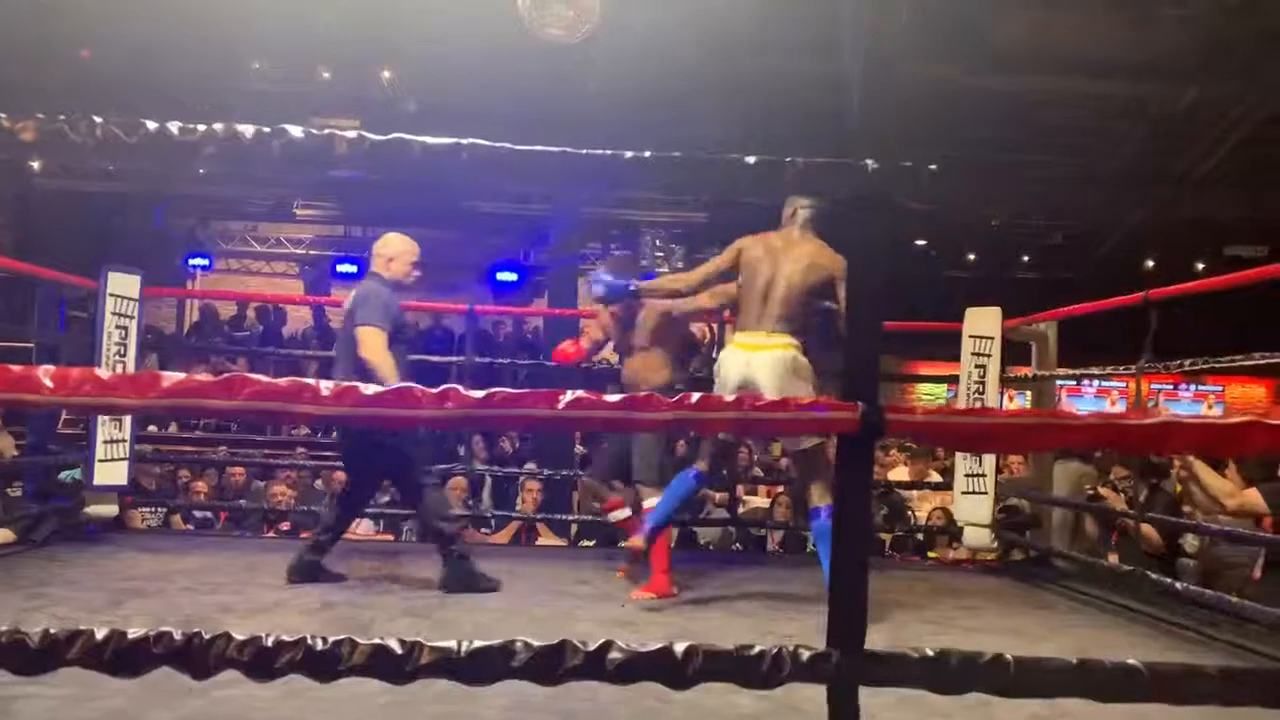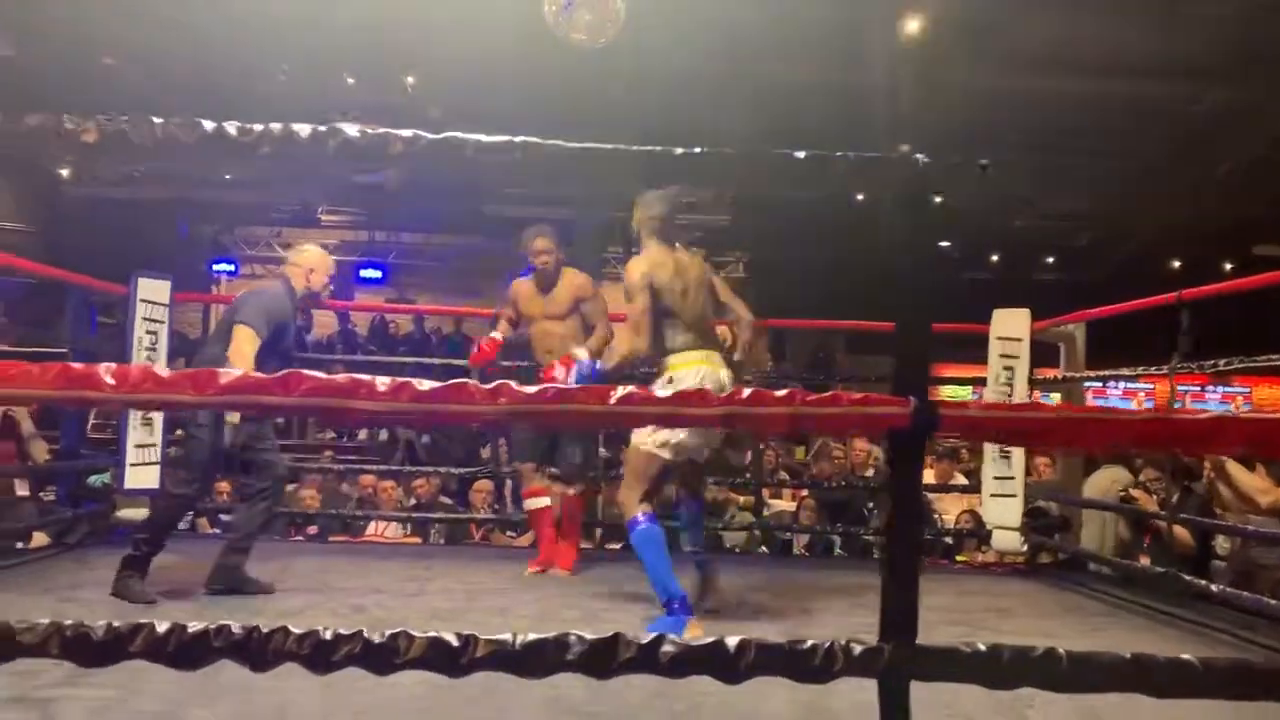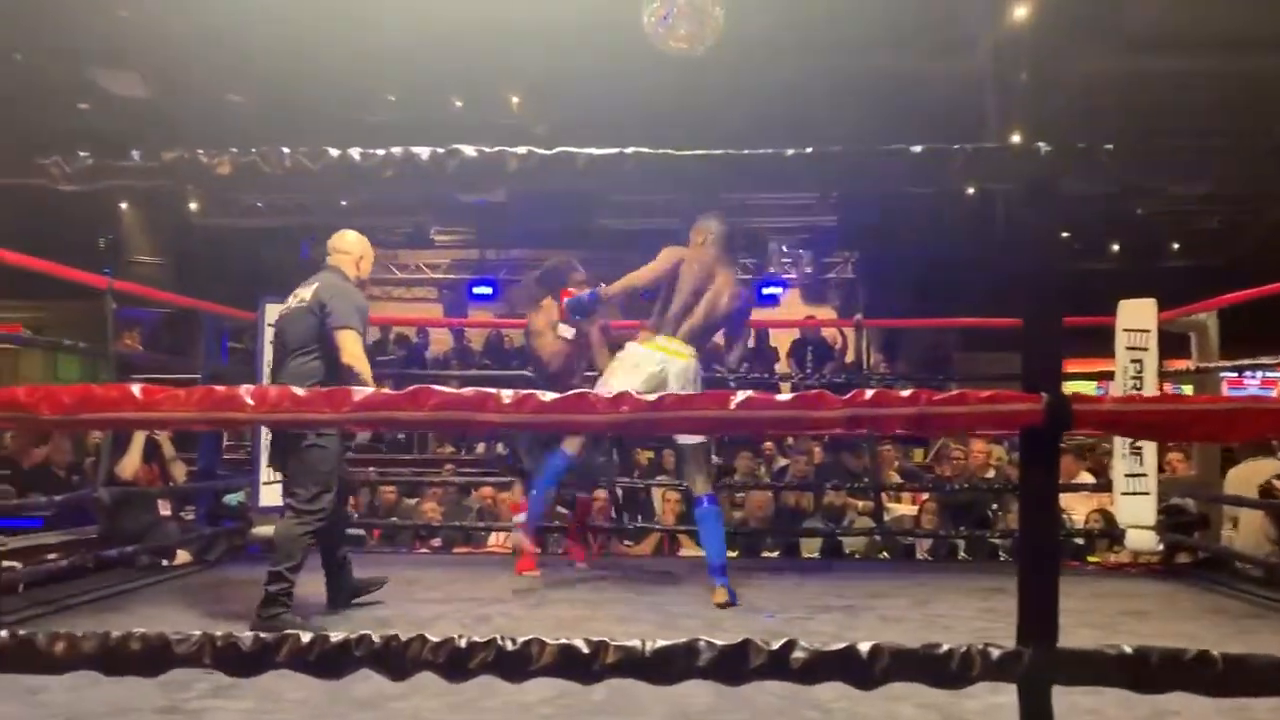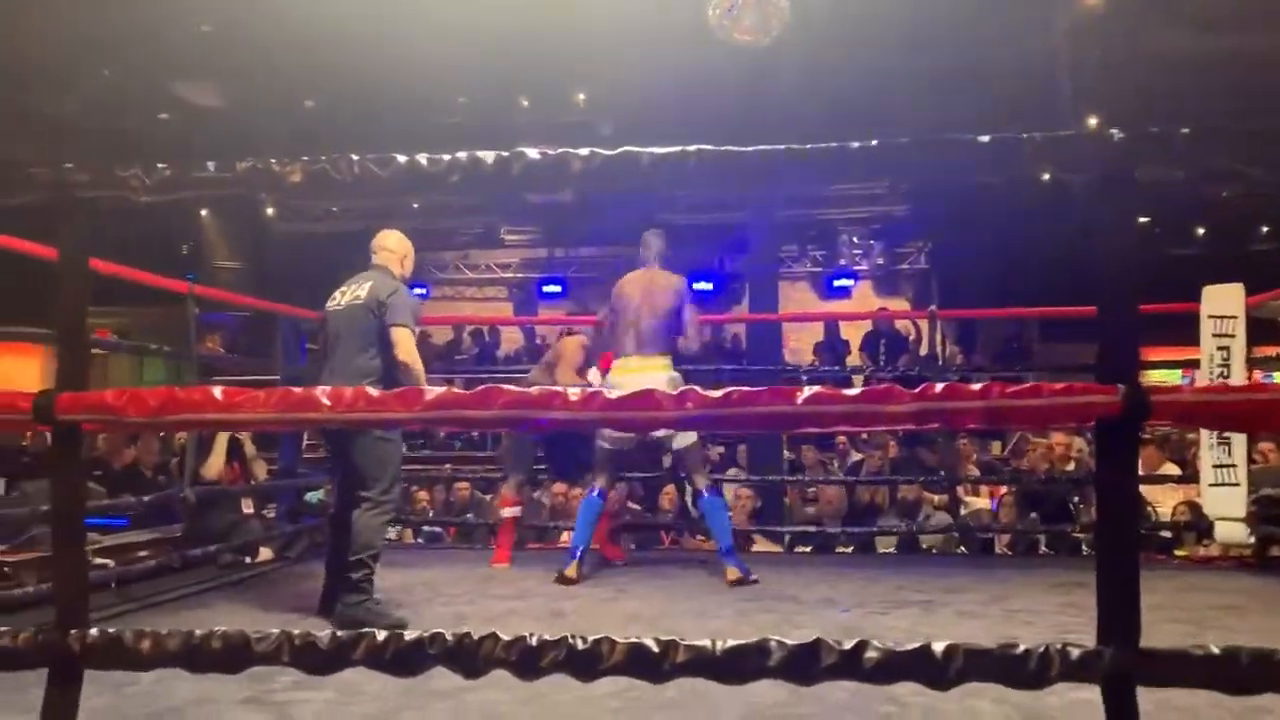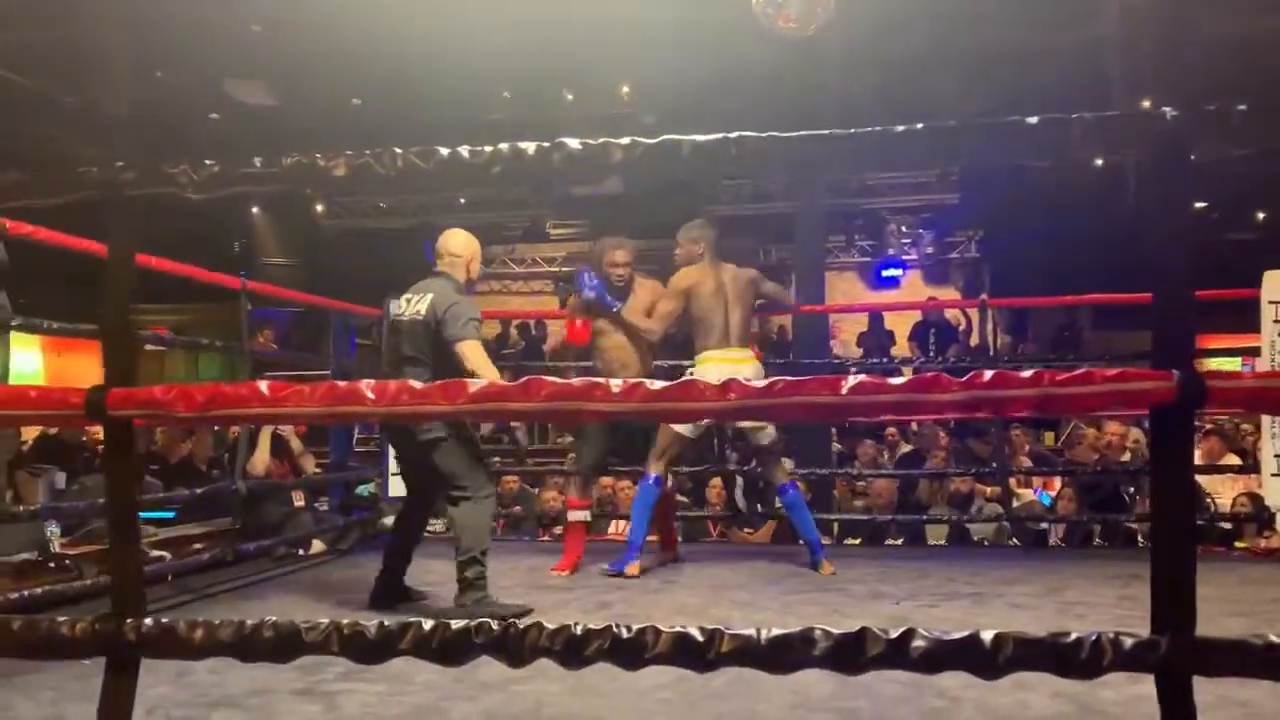
dt=0.7s
person 1, frame 1
left shoulder: (750, 244)
right shoulder: (834, 262)
left elbow: (689, 284)
left wrist: (626, 288)
left hip: (736, 358)
right hip: (781, 361)
left knee: (707, 462)
right knee: (819, 484)
left ankle: (645, 532)
person 1, frame 2
left shoulder: (640, 268)
right shoulder: (696, 263)
left elbow: (639, 348)
right elbow: (744, 320)
right wrist: (738, 368)
left hip: (683, 380)
right hip: (718, 377)
left knee: (632, 501)
right knee: (687, 480)
left ankle: (679, 616)
right ankle: (702, 563)
person 1, frame 3
left shoulder: (679, 256)
right shoulder: (739, 293)
left elbow: (641, 279)
right elbow: (734, 356)
left wrist: (591, 297)
left hip: (643, 356)
right hip: (685, 370)
left knee: (580, 434)
right knee: (701, 482)
left ankle: (534, 510)
right ankle: (720, 582)
person 1, frame 4
left shoulder: (620, 286)
right shoulder: (678, 285)
left elbow: (606, 337)
right elbow: (692, 346)
left hip: (621, 381)
right hip: (662, 379)
left knee: (600, 478)
right knee: (700, 477)
left ankle: (573, 561)
right ankle: (731, 563)
person 1, frame 5
left shoulder: (684, 278)
right shoulder: (747, 277)
left elbow: (654, 331)
right elbow: (788, 303)
left wrist: (610, 305)
left hip: (709, 374)
right hip: (748, 373)
left knee: (656, 463)
right knee: (775, 471)
left ankle: (632, 557)
right ankle: (818, 556)
person 2, frame 1
left shoulder: (366, 296)
right shoulder: (376, 297)
right elbow: (373, 351)
left knee: (360, 488)
right knee: (420, 487)
left ankle: (310, 560)
right ankle: (457, 568)
person 2, frame 2
left shoulder: (282, 303)
right shoulder: (269, 299)
right elbow: (239, 355)
right wrist: (233, 414)
left knee: (269, 478)
right knee: (189, 487)
left ankle: (228, 569)
right ankle: (133, 569)
person 2, frame 3
left shoulder: (303, 292)
right shoulder: (344, 294)
left elbow: (284, 357)
right elbow: (351, 358)
left wrist: (277, 428)
left knee: (330, 496)
right knee: (308, 507)
left ankle: (341, 583)
right ankle: (274, 608)
person 2, frame 4
left shoulder: (341, 293)
right shoulder: (395, 292)
right elbow: (404, 355)
left knee: (347, 500)
right knee: (377, 500)
left ankle: (336, 593)
right ankle: (356, 597)
person 2, frame 5
left shoulder: (408, 298)
right shoulder: (455, 302)
left elbow: (392, 358)
right elbow: (475, 364)
right hip: (434, 416)
left knee: (418, 498)
right knee: (476, 494)
left ankle: (388, 584)
right ankle: (472, 596)
person 3, frame 1
left shoulder: (659, 309)
right shoulder: (608, 316)
right elbow: (588, 345)
right wrist: (574, 350)
left knee: (647, 484)
right knee: (595, 479)
left ankle: (662, 578)
person 3, frame 2
left shoulder: (580, 283)
right shoulder: (519, 289)
left elbow: (603, 330)
right elbow: (508, 321)
left wrist: (578, 362)
right wrist: (492, 340)
left hip: (575, 381)
right hip: (541, 382)
left knee: (571, 469)
right knee: (526, 462)
left ankle: (569, 546)
right ankle: (547, 545)
person 3, frame 3
right shoulder: (541, 314)
left elbow: (599, 353)
right elbow: (551, 363)
right wrist: (568, 323)
left hip: (573, 395)
left knee: (587, 473)
left ankle: (575, 540)
right ankle: (525, 553)
person 3, frame 4
left shoulder: (604, 360)
right shoulder: (574, 347)
right wrist: (597, 375)
right knee: (516, 476)
left ankle: (606, 543)
right ankle: (503, 548)
person 3, frame 5
left shoulder: (651, 291)
right shoulder: (583, 301)
right elbow: (568, 341)
right wrist: (572, 337)
right knee: (582, 473)
left ankle: (668, 543)
right ankle: (572, 551)
